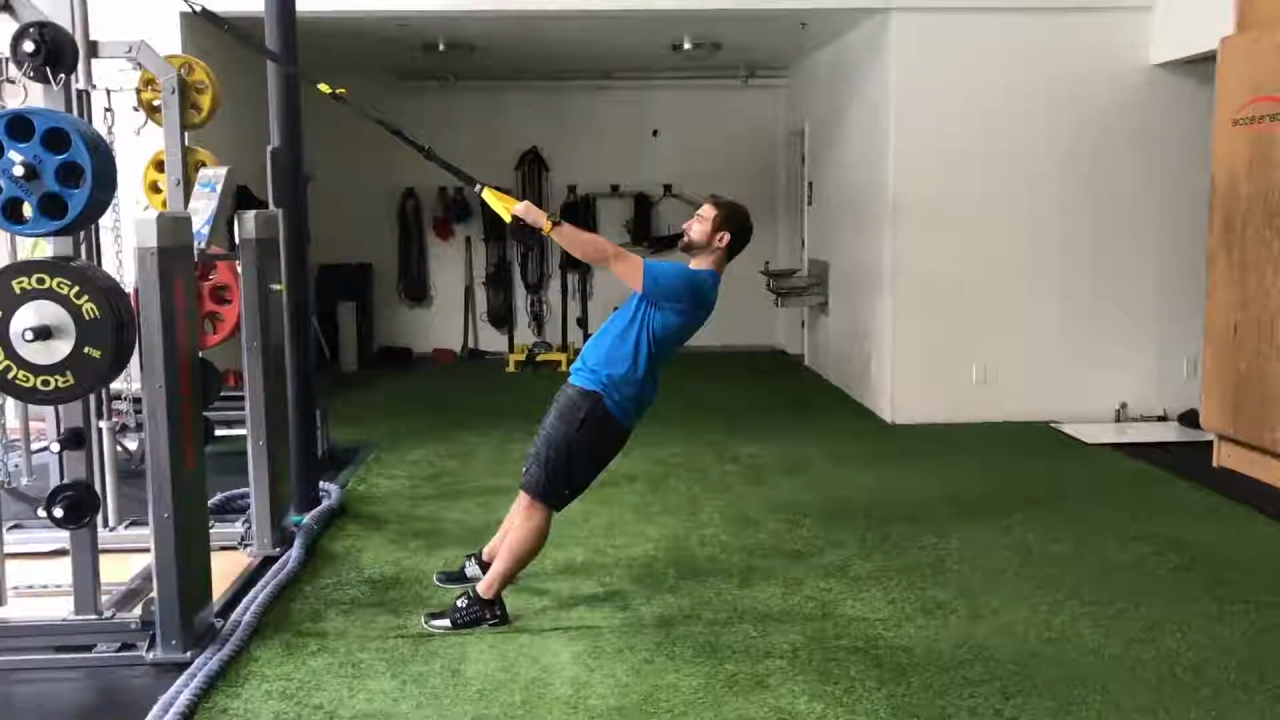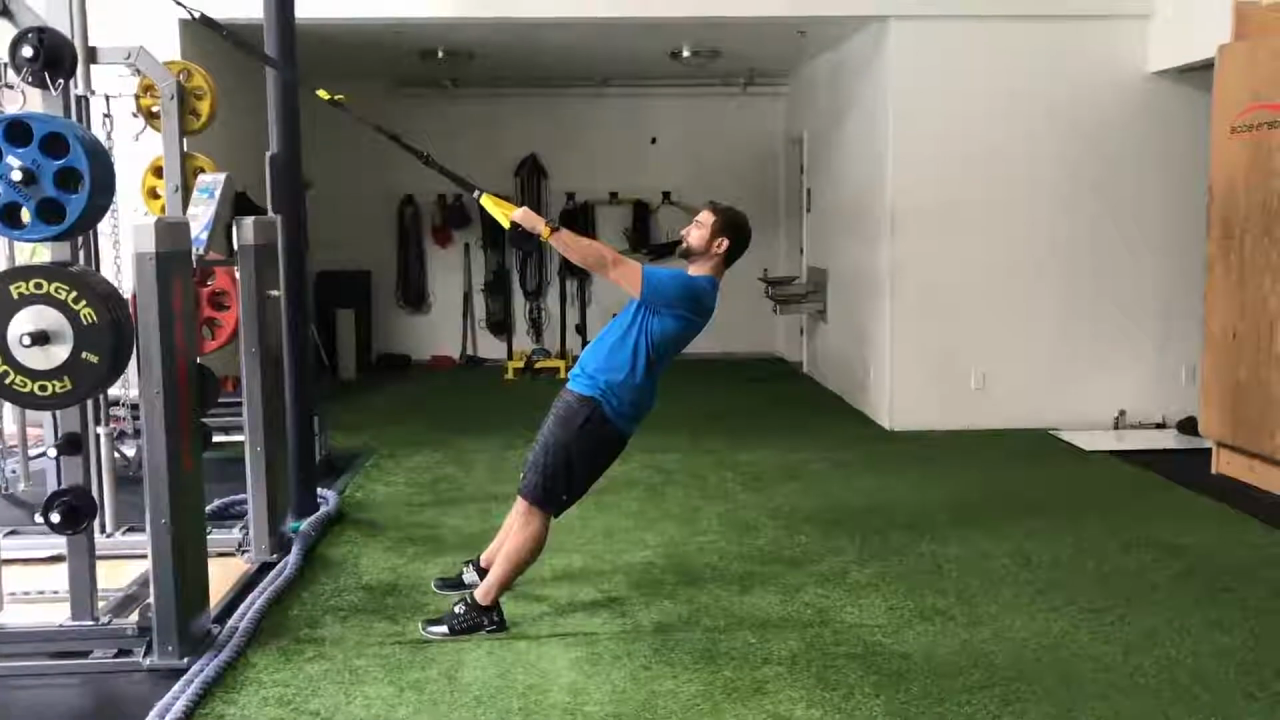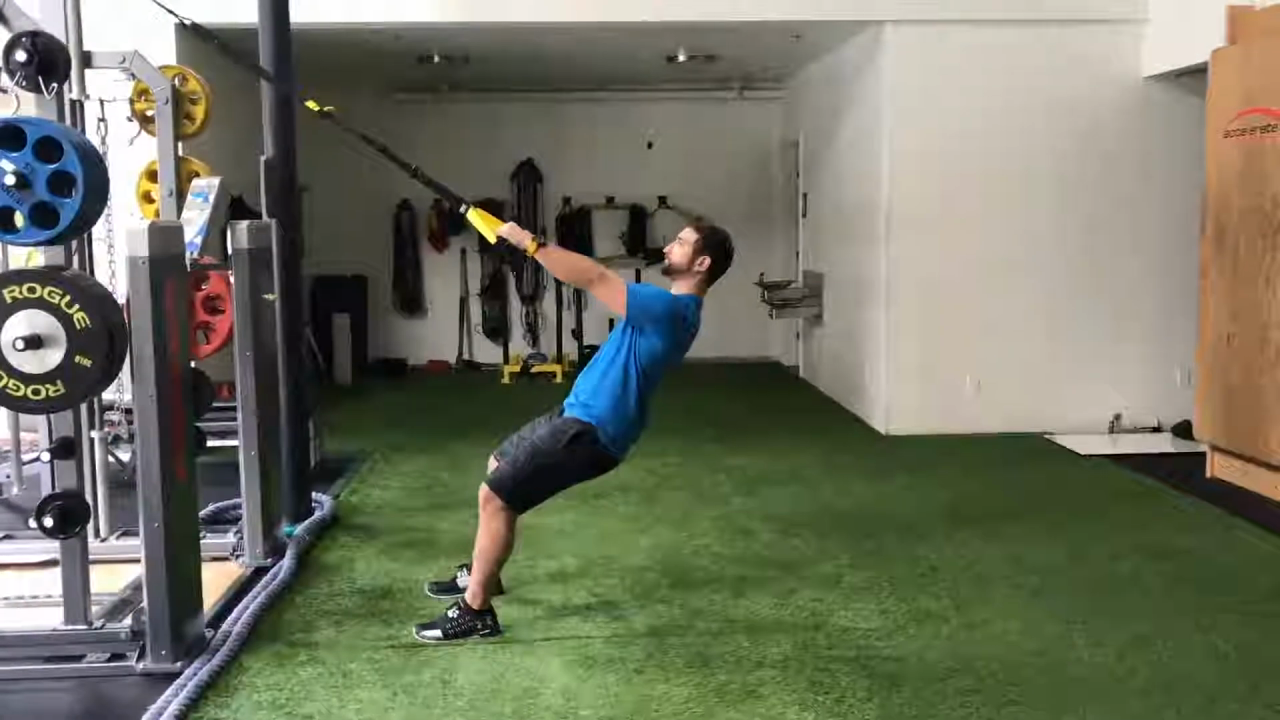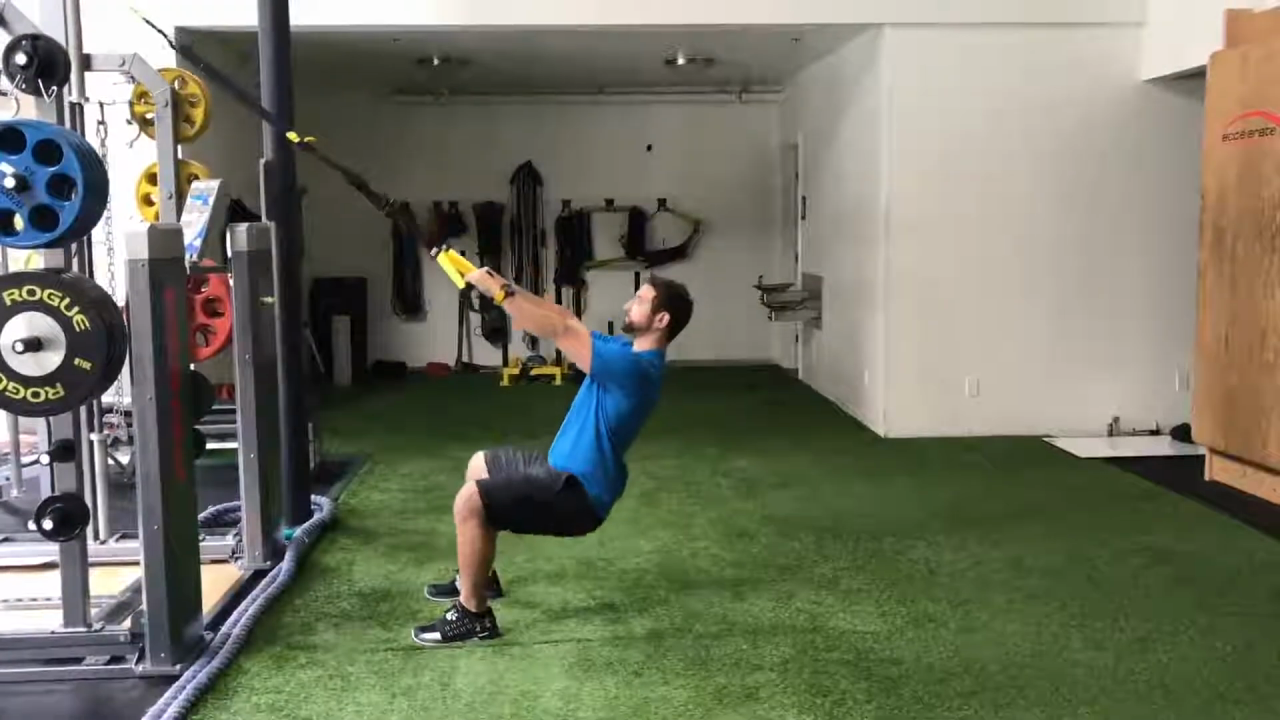
dt=0.4s
person 1, frame 1
left shoulder: (692, 285)
right shoulder: (686, 280)
left elbow: (610, 257)
right elbow: (616, 257)
left wrist: (545, 221)
right wrist: (550, 223)
left hip: (598, 399)
right hip: (592, 390)
left knee: (536, 498)
right knee: (534, 486)
left ankle: (485, 600)
right ankle: (485, 563)
person 1, frame 2
left shoulder: (691, 291)
right shoulder: (683, 286)
left elbow: (609, 264)
right elbow: (613, 263)
left wrist: (543, 228)
right wrist: (548, 229)
left hip: (596, 405)
right hip: (590, 396)
left knee: (534, 504)
right knee: (531, 491)
left ankle: (482, 608)
right ankle: (483, 569)
person 1, frame 3
left shoulder: (674, 310)
right shoulder: (669, 304)
left elbow: (594, 280)
right elbow: (600, 276)
left wrist: (529, 243)
right wrist: (533, 244)
left hip: (591, 429)
right hip: (582, 414)
left knee: (495, 495)
right knee: (499, 467)
left ankle: (475, 612)
right ankle: (476, 573)
person 1, frame 4
left shoulder: (637, 367)
right shoulder: (631, 352)
left elbow: (560, 331)
right elbow: (567, 320)
left wrist: (498, 292)
right wrist: (505, 287)
left hip: (577, 491)
right hip: (566, 469)
left knee: (469, 501)
right knee: (479, 466)
left ankle: (474, 614)
right ankle: (478, 577)
